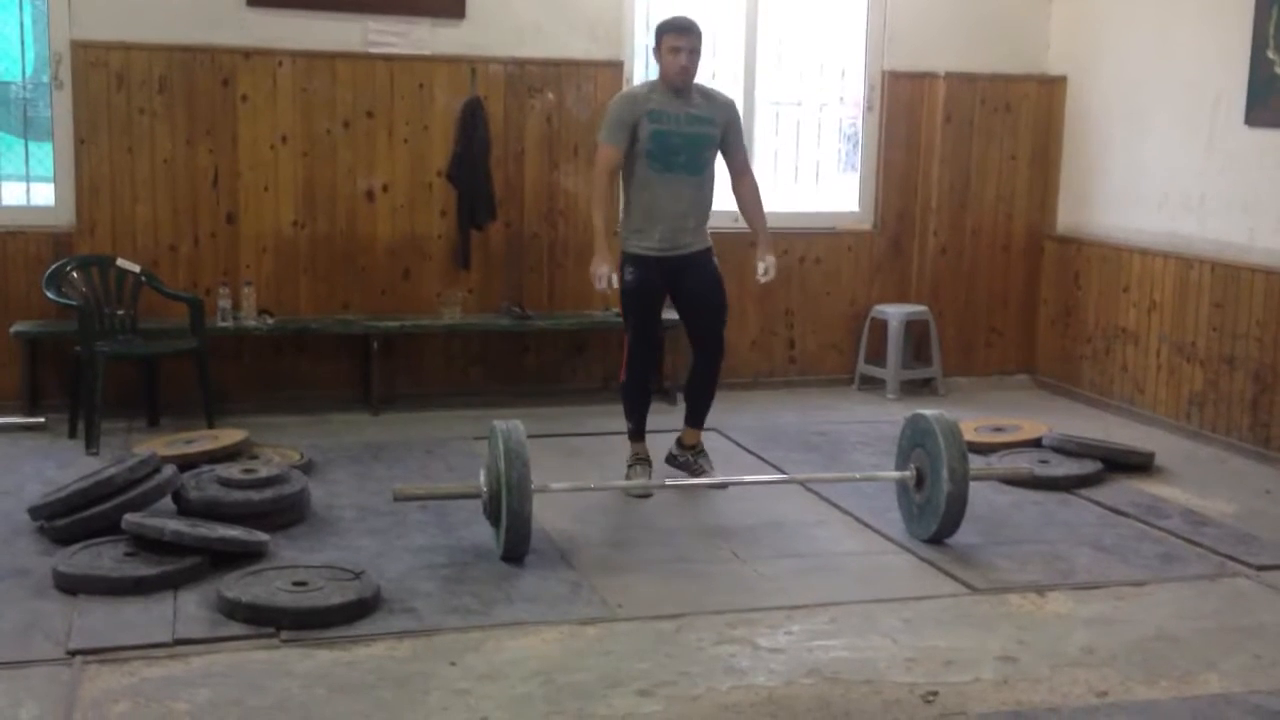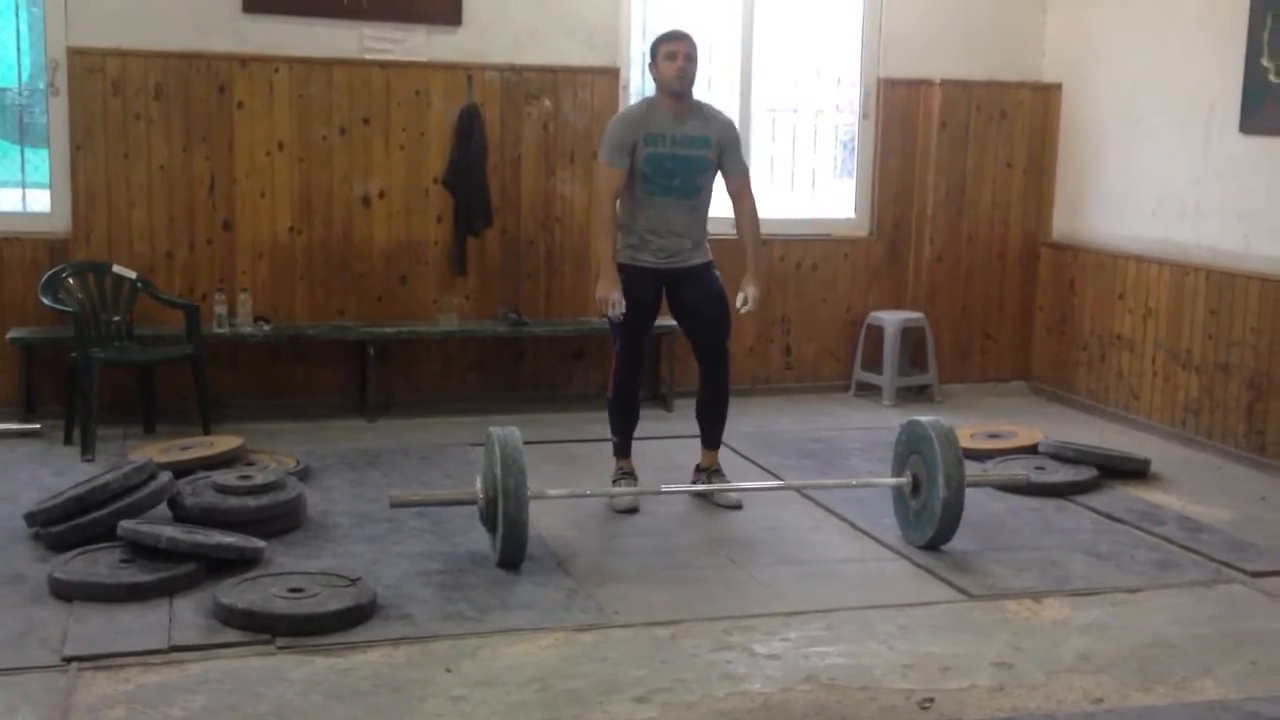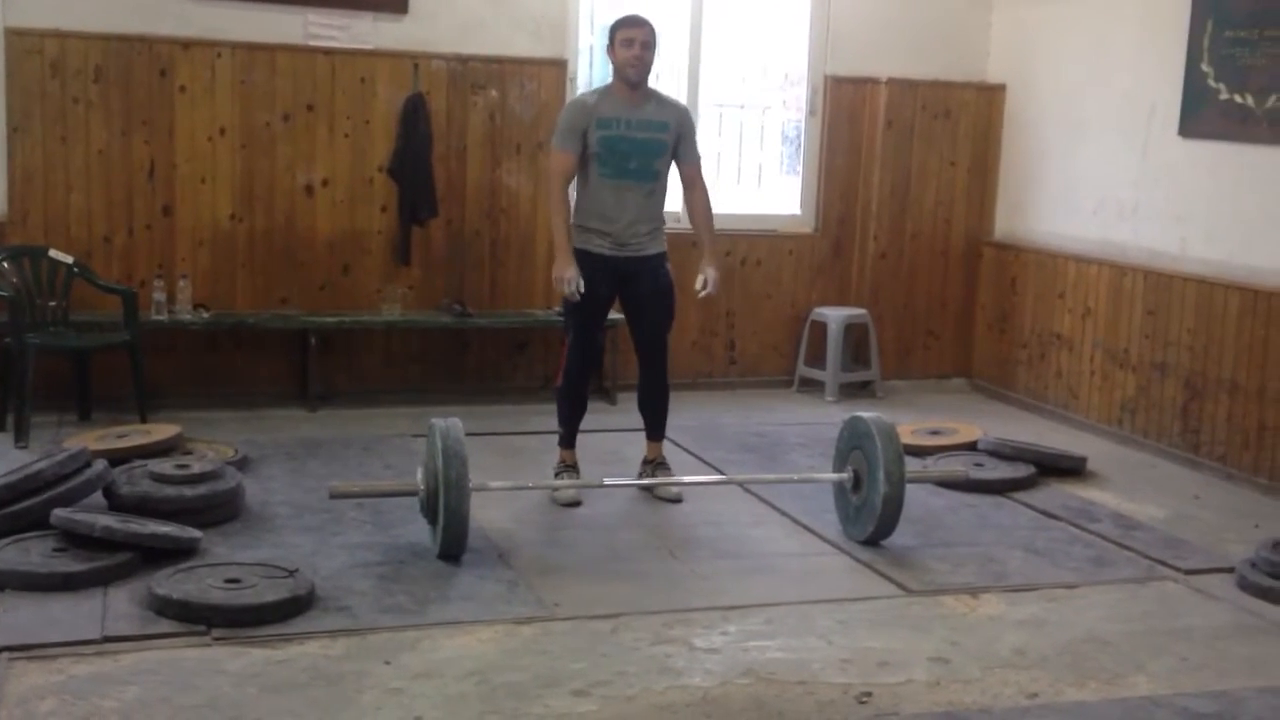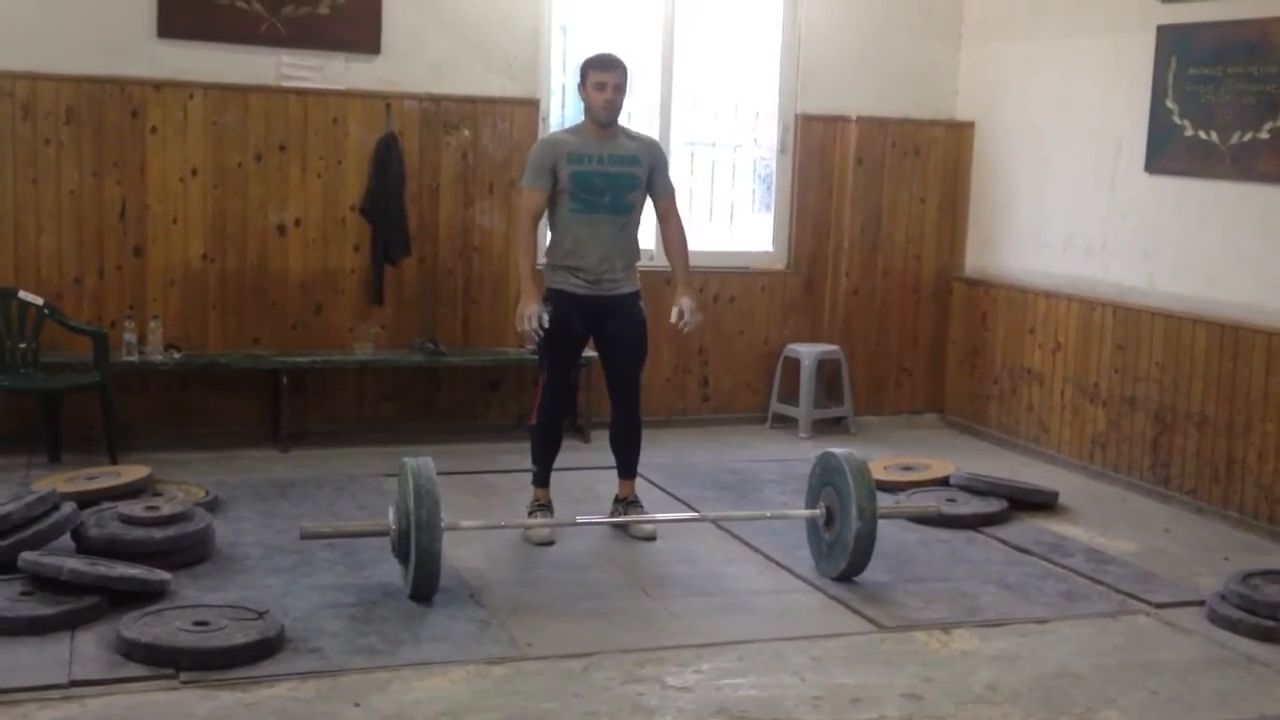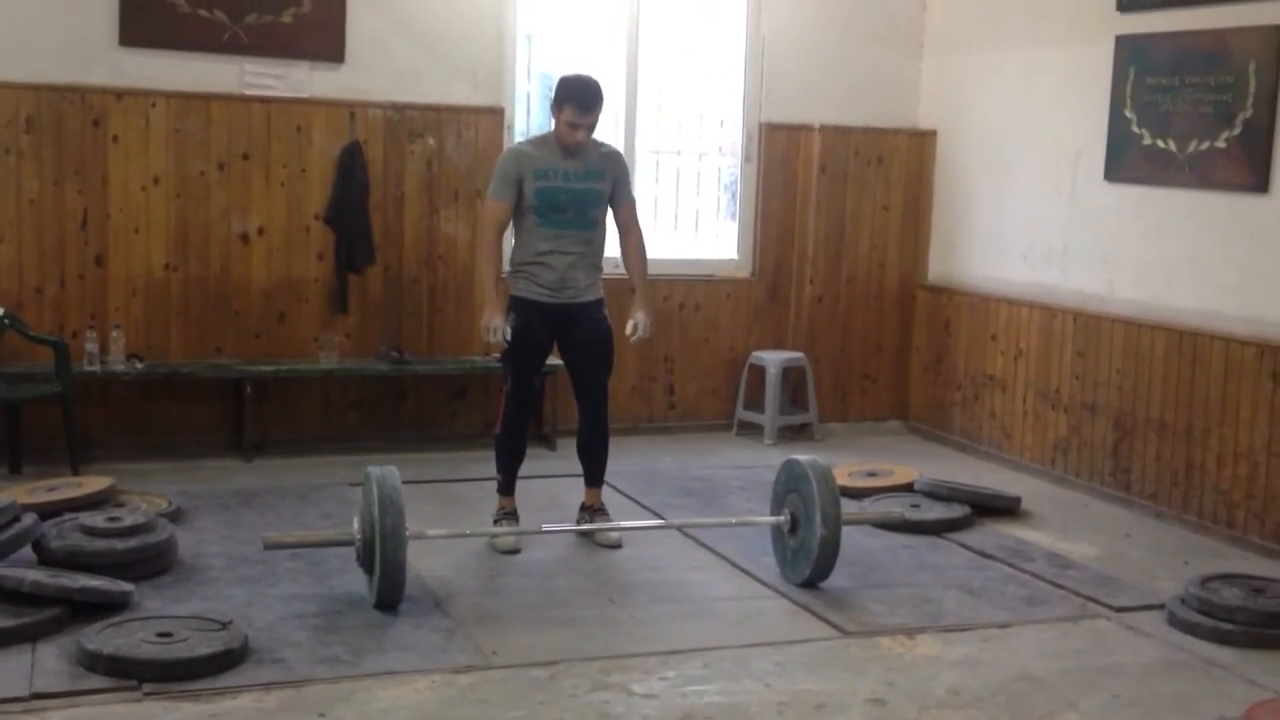
dt=1s
person 1, frame 1
left shoulder: (721, 108)
right shoulder: (630, 105)
left elbow: (742, 178)
right elbow: (604, 177)
left wrist: (763, 244)
right wrist: (602, 250)
left hip: (696, 251)
right hip: (641, 253)
left knee: (710, 348)
right knee: (642, 353)
left ankle: (689, 445)
right ankle: (638, 454)
person 1, frame 2
left shoulder: (719, 126)
right shoulder: (629, 123)
left elbow: (742, 199)
right elbow: (606, 201)
left wrist: (751, 274)
right wrist: (606, 276)
left hip: (694, 263)
right hip: (636, 264)
left knee: (716, 362)
right knee: (628, 365)
left ankle: (709, 466)
right ankle: (623, 468)
person 1, frame 3
left shoulder: (676, 115)
right shoulder: (583, 110)
left elbow: (694, 186)
right elbow: (560, 185)
left wrist: (708, 257)
right wrist: (564, 255)
left hip: (649, 256)
right hip: (592, 254)
left knee: (655, 358)
right knee: (581, 358)
left ankle: (654, 460)
right ankle: (566, 462)
person 1, frame 4
left shoulder: (647, 150)
right shoulder: (553, 148)
left elbow: (669, 219)
right elbow: (527, 221)
left wrist: (683, 288)
right wrist: (527, 292)
left hip: (623, 296)
right hip: (565, 293)
left knee: (627, 398)
right knee: (553, 398)
left ankle: (626, 499)
right ankle: (540, 501)
person 1, frame 5
left shoulder: (611, 162)
right shoulder: (520, 158)
left elbow: (630, 231)
right elbow: (492, 233)
left wrist: (641, 301)
right wrist: (491, 304)
left hip: (587, 303)
right hip: (529, 302)
left knee: (595, 405)
right knee: (519, 405)
left ankle: (593, 506)
right ankle: (506, 509)
